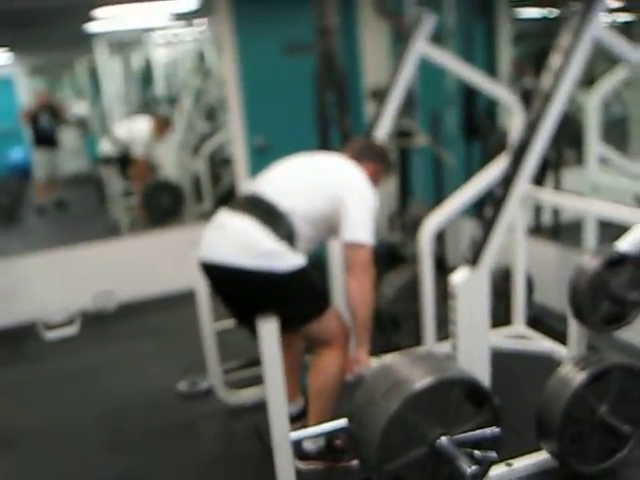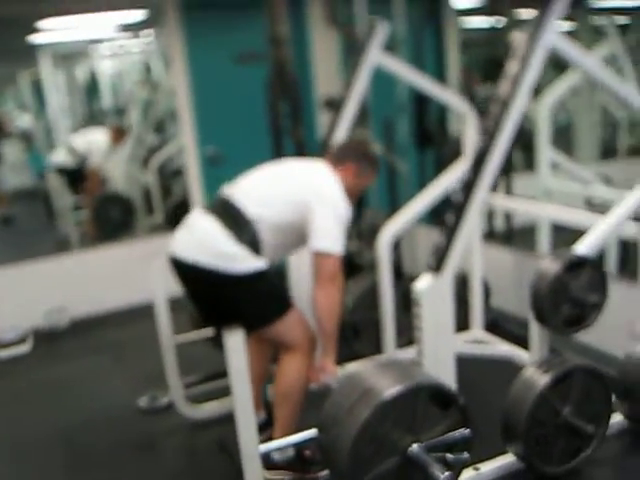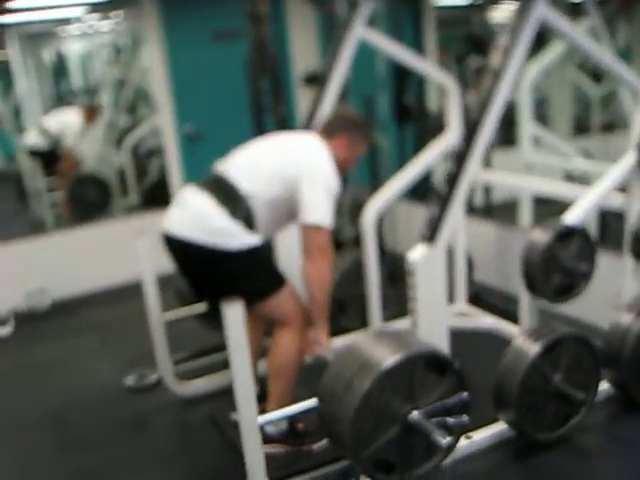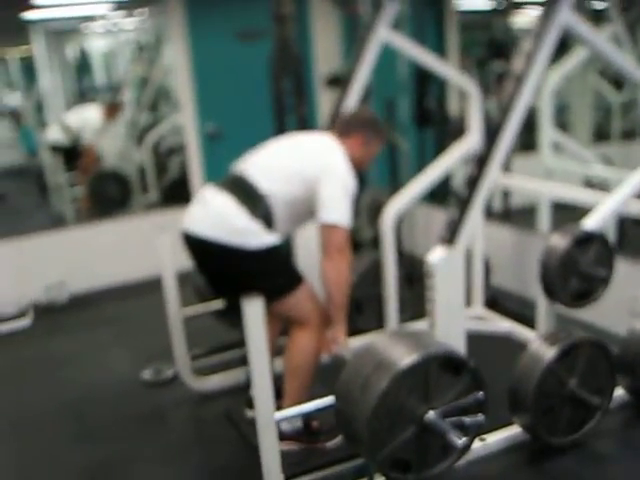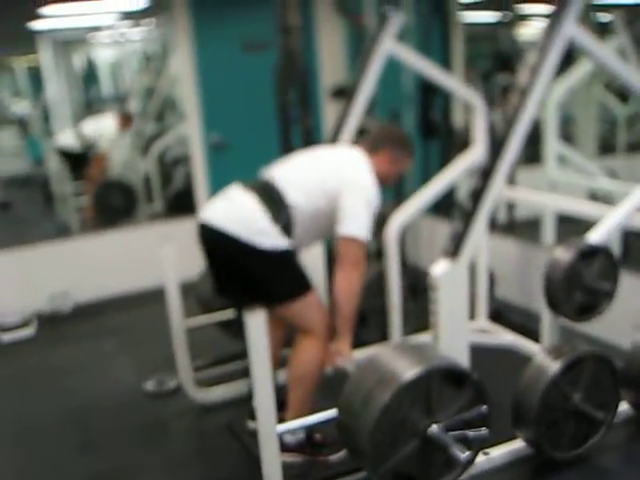
dt=0.5s
person 1, frame 1
left shoulder: (309, 163)
right shoulder: (358, 187)
right elbow: (359, 271)
right wrist: (362, 348)
left hip: (215, 250)
right hip: (260, 259)
left knee: (290, 324)
right knee: (333, 339)
left ankle: (292, 413)
right ankle: (313, 445)
person 1, frame 2
left shoulder: (299, 171)
right shoulder: (331, 196)
right elbow: (327, 280)
right wrist: (328, 357)
left hip: (186, 247)
right hip: (222, 260)
left knee: (261, 330)
right knee: (298, 343)
left ankle: (256, 424)
person 1, frame 3
left shoulder: (290, 143)
right shoulder: (321, 168)
right elbow: (318, 253)
right wrist: (321, 329)
left hip: (179, 224)
right hip: (216, 236)
left knee: (255, 305)
right knee: (292, 319)
right ankle: (274, 427)
person 1, frame 4
left shoulder: (305, 145)
right shoulder: (337, 168)
right elbow: (336, 252)
right wrist: (339, 327)
left hip: (198, 224)
right hip: (235, 236)
left knee: (271, 303)
right knee: (310, 318)
right ankle: (289, 424)
person 1, frame 5
left shoulder: (335, 157)
right shoulder: (361, 182)
right elbow: (349, 265)
right wrist: (343, 340)
left hip: (216, 221)
right hip: (249, 236)
left knee: (277, 314)
right knee: (315, 327)
right ankle: (292, 437)
